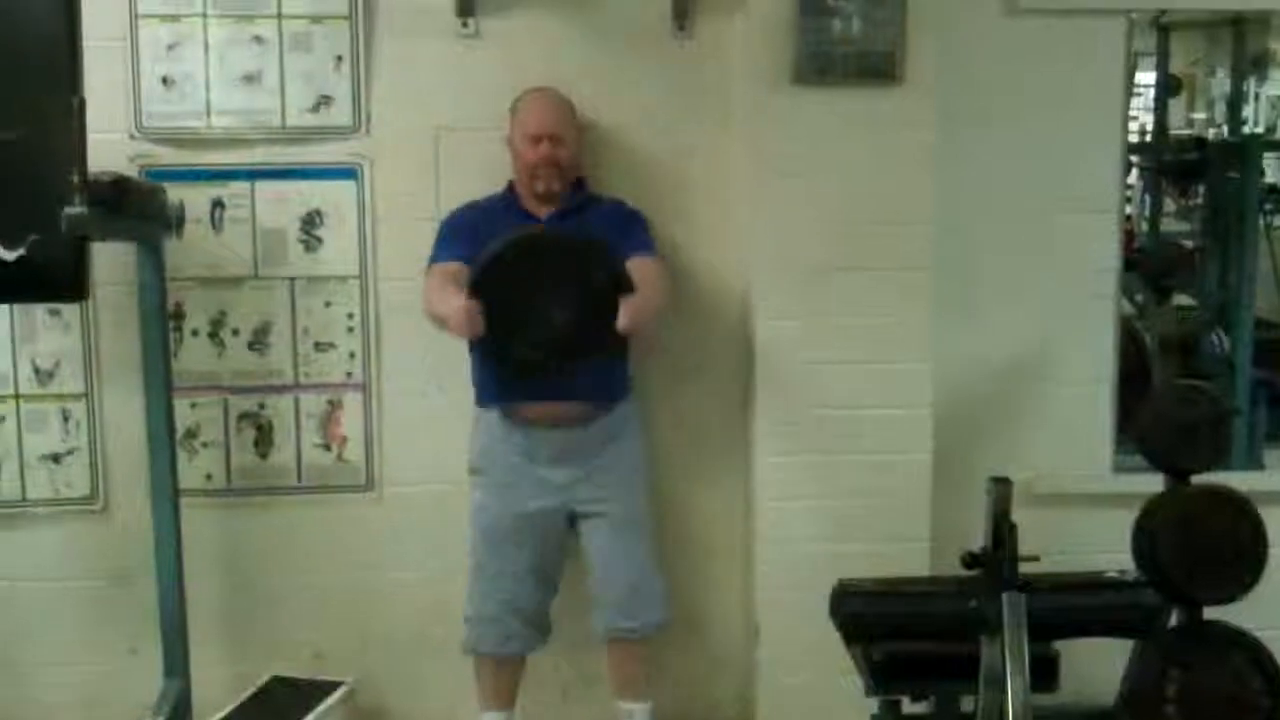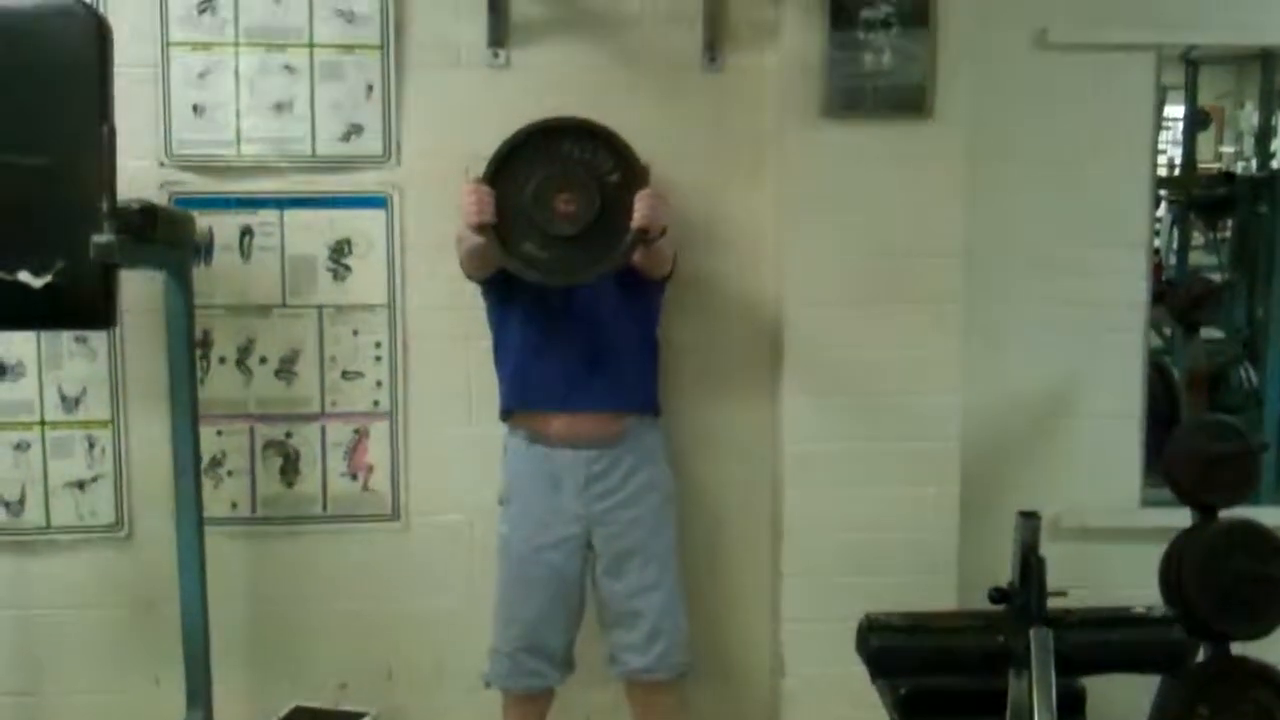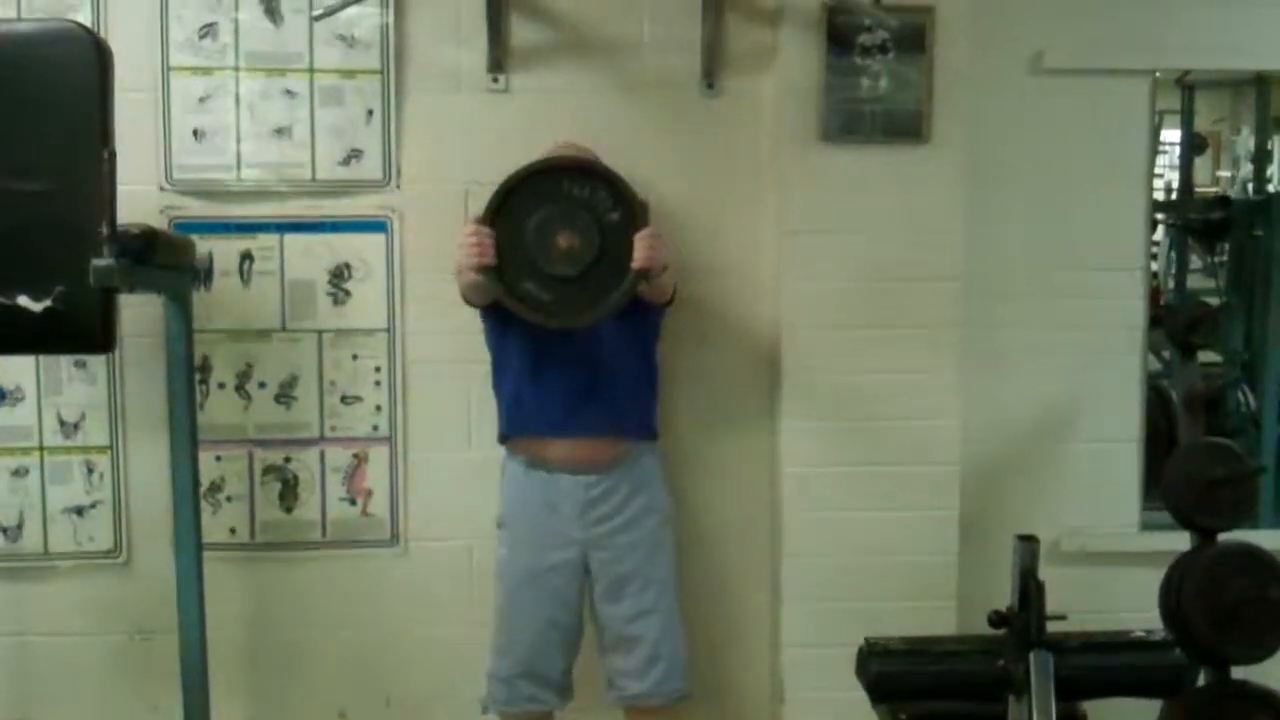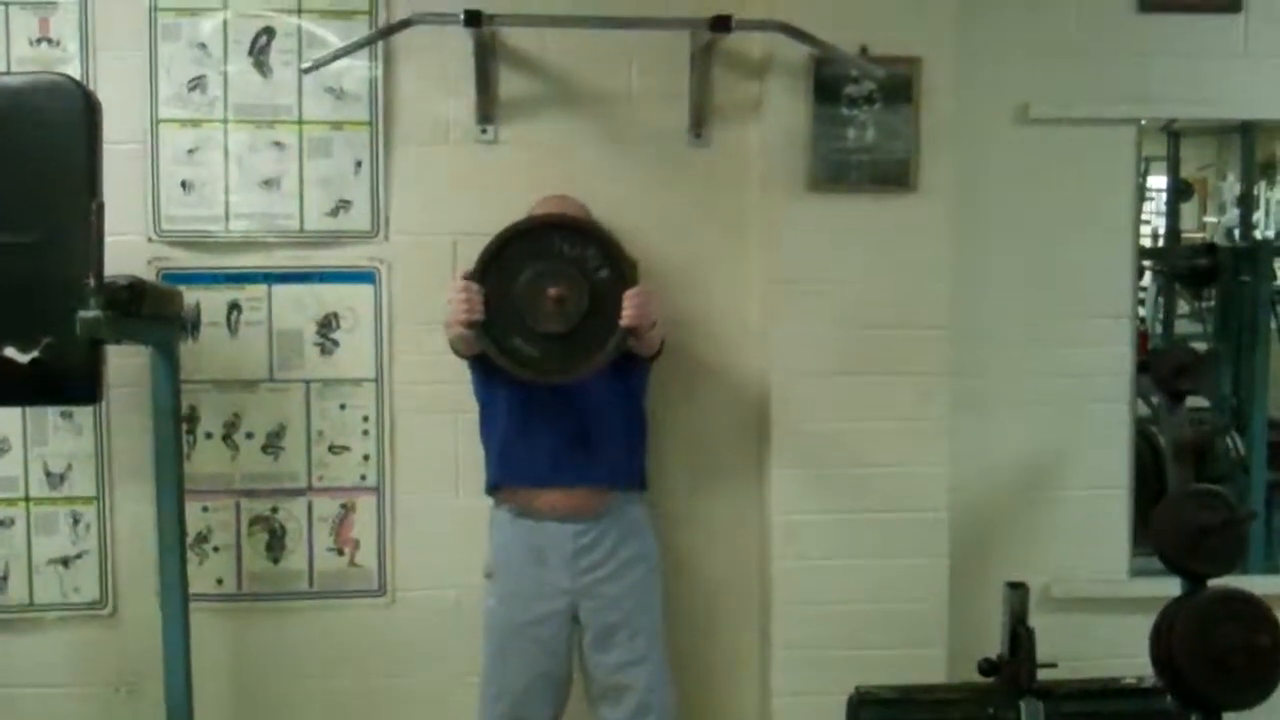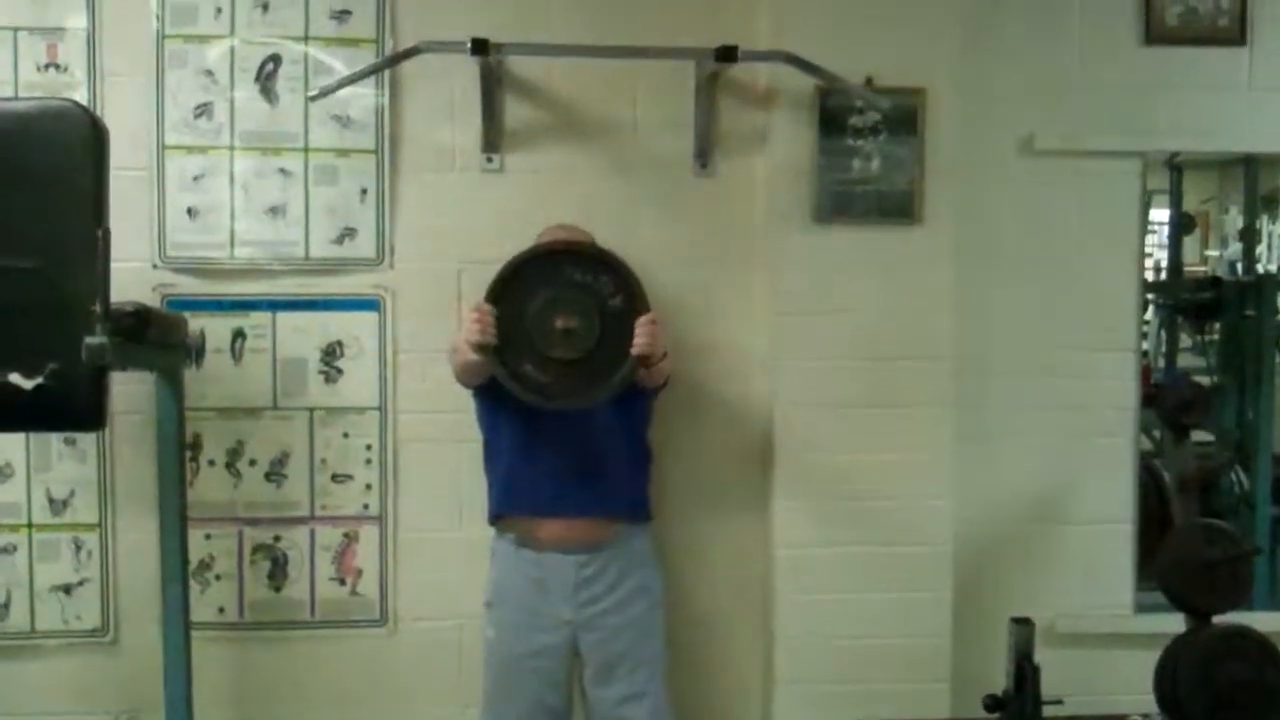
dt=1s
person 1, frame 1
left shoulder: (615, 220)
right shoulder: (475, 223)
left elbow: (652, 279)
right elbow: (439, 288)
left wrist: (642, 304)
right wrist: (451, 307)
left hip: (604, 437)
right hip: (511, 441)
left knee: (628, 595)
right knee: (501, 604)
person 1, frame 2
left shoulder: (629, 250)
left elbow: (659, 263)
right elbow: (476, 262)
left wrist: (655, 234)
right wrist: (474, 231)
left hip: (629, 458)
right hip: (537, 461)
left knee: (650, 629)
right knee: (526, 633)
person 1, frame 3
left shoulder: (627, 264)
left elbow: (660, 291)
right elbow: (479, 292)
left wrist: (658, 269)
right wrist: (470, 269)
left hip: (627, 483)
right hip: (535, 486)
left knee: (648, 660)
right knee: (525, 664)
person 1, frame 4
left shoulder: (615, 318)
left elbow: (648, 343)
right elbow: (466, 342)
left wrist: (645, 325)
right wrist: (460, 320)
left hip: (615, 532)
right hip: (523, 535)
person 1, frame 5
left shoulder: (621, 347)
right shoulder: (507, 347)
left elbow: (653, 376)
right elbow: (468, 372)
left wrist: (655, 356)
right wrist: (469, 349)
left hip: (618, 564)
right hip: (525, 566)
